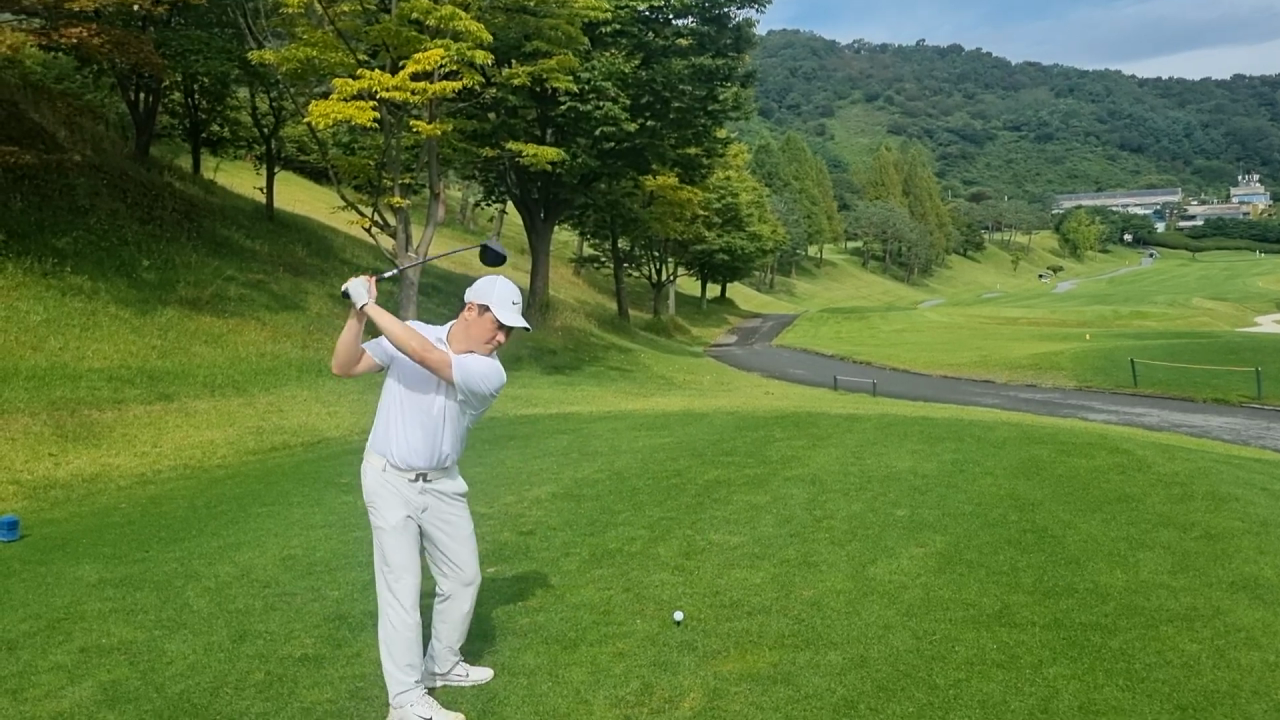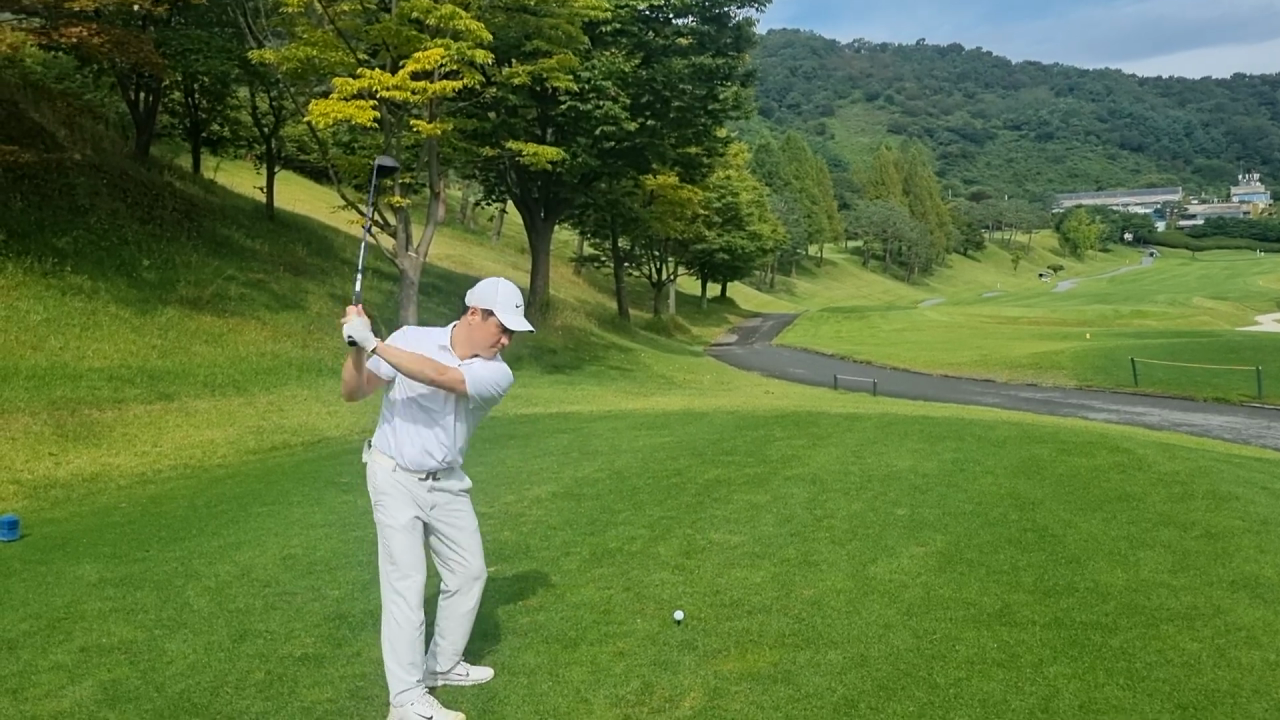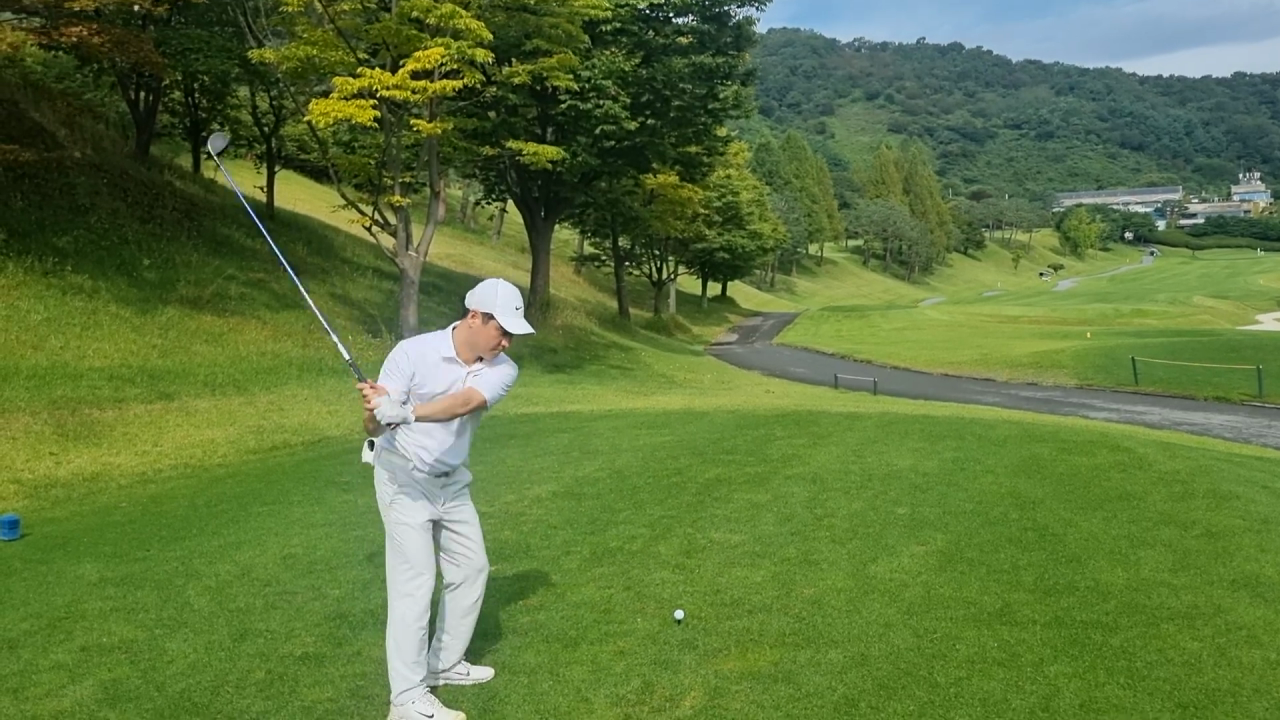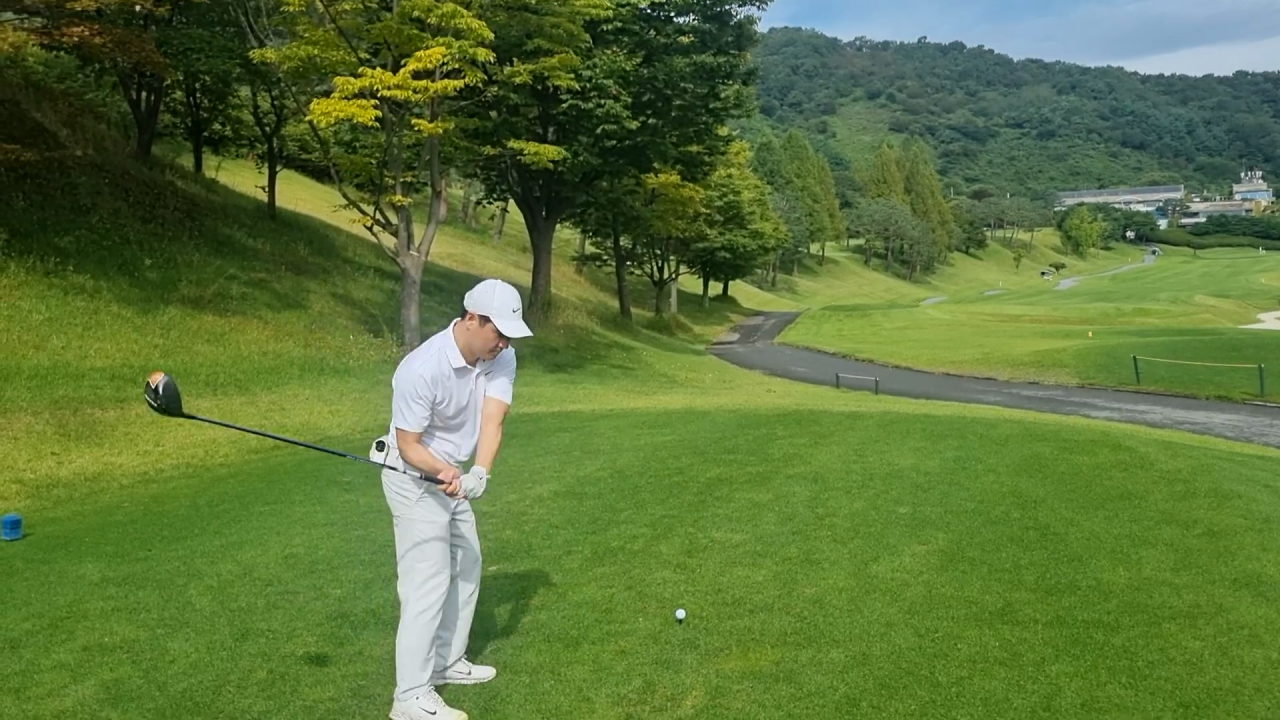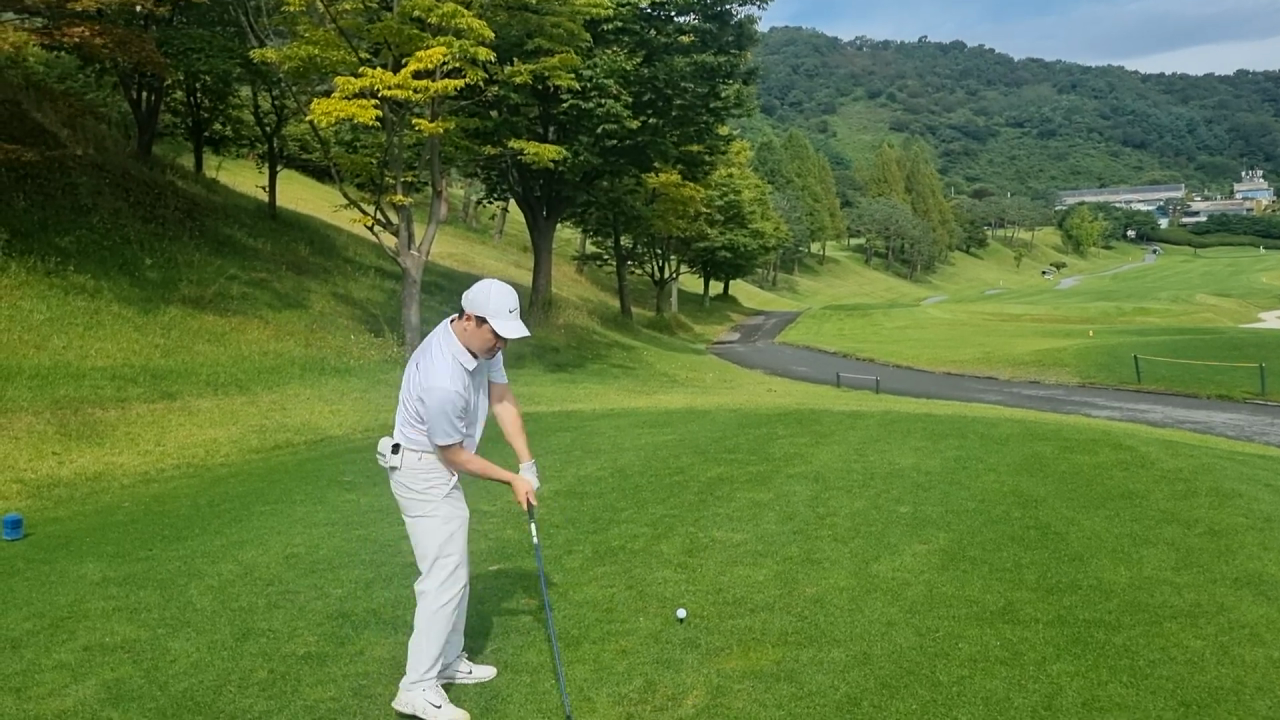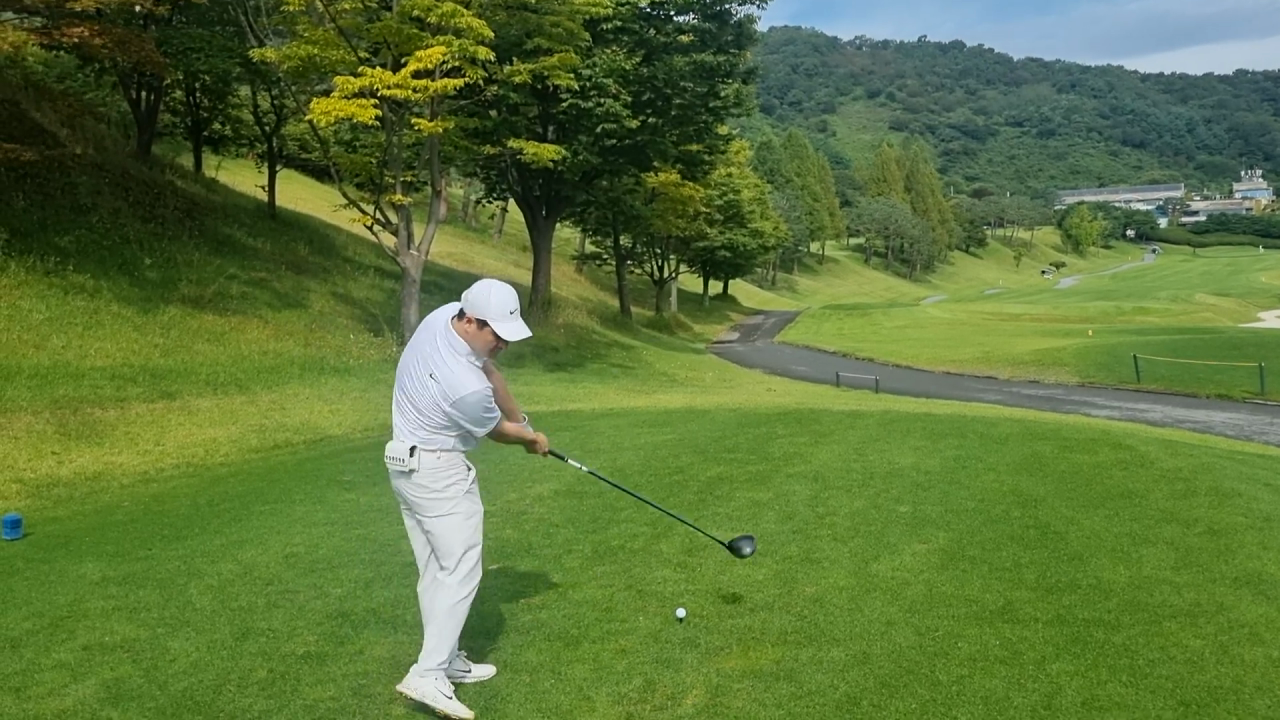
dt=0.1s
person 1, frame 1
left shoulder: (489, 374)
right shoulder: (415, 333)
left elbow: (424, 356)
right elbow: (343, 367)
left wrist: (370, 305)
right wrist: (357, 312)
left hip: (441, 484)
right hip: (389, 480)
left knee: (463, 578)
right knee: (400, 590)
left ankle: (441, 665)
person 1, frame 2
left shoulder: (496, 375)
right shoulder: (411, 338)
left elbow: (436, 375)
right elbow: (353, 391)
left wrist: (373, 343)
right wrist: (356, 347)
left hip: (448, 484)
right hip: (395, 479)
left knee: (467, 574)
right knee: (405, 588)
left ankle: (442, 663)
person 1, frame 3
left shoulder: (502, 370)
right shoulder: (413, 352)
left elbow: (462, 404)
right elbow: (373, 423)
left wrist: (407, 412)
right wrist: (377, 409)
left hip: (451, 481)
right hip: (403, 479)
left knee: (470, 571)
right knee: (413, 586)
left ankle: (444, 663)
person 1, frame 4
left shoulder: (502, 357)
right shoulder: (422, 370)
left elbow: (493, 418)
right elbow: (407, 446)
left wrist: (478, 470)
right wrist: (446, 473)
left hip: (452, 478)
right hip: (415, 479)
left knee: (464, 570)
right knee: (426, 583)
left ankle: (443, 662)
person 1, frame 5
left shoulder: (483, 343)
right shoulder: (442, 382)
left elbow: (503, 401)
right elbow: (456, 457)
left wrist: (527, 463)
right wrist: (510, 479)
left hip: (444, 474)
right hip: (426, 474)
left knee: (451, 569)
right knee: (445, 576)
left ankle: (446, 662)
person 1, frame 6
left shoulder: (446, 313)
right shoulder: (464, 388)
left elbow: (485, 372)
right elbow: (495, 431)
left wrist: (522, 421)
right wrist: (531, 439)
left hip: (408, 463)
right hip: (438, 471)
left knee: (436, 567)
right knee: (460, 569)
left ankle: (444, 663)
right ankle: (427, 675)
